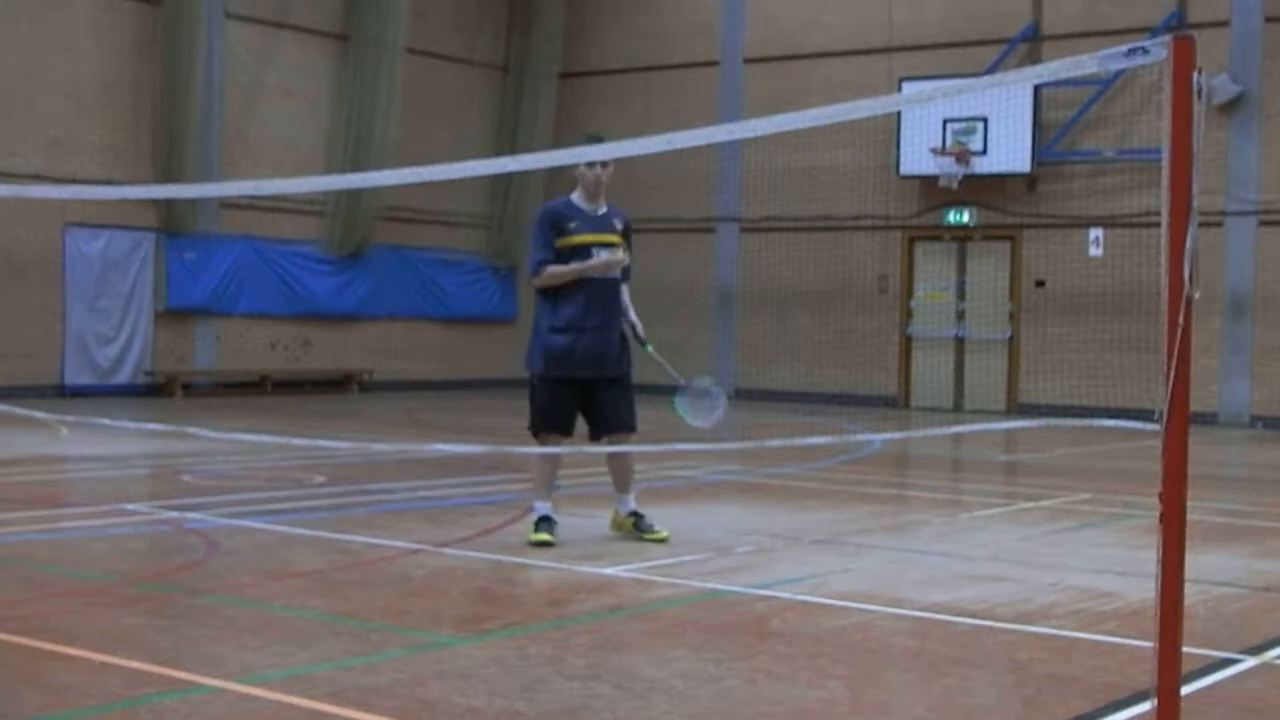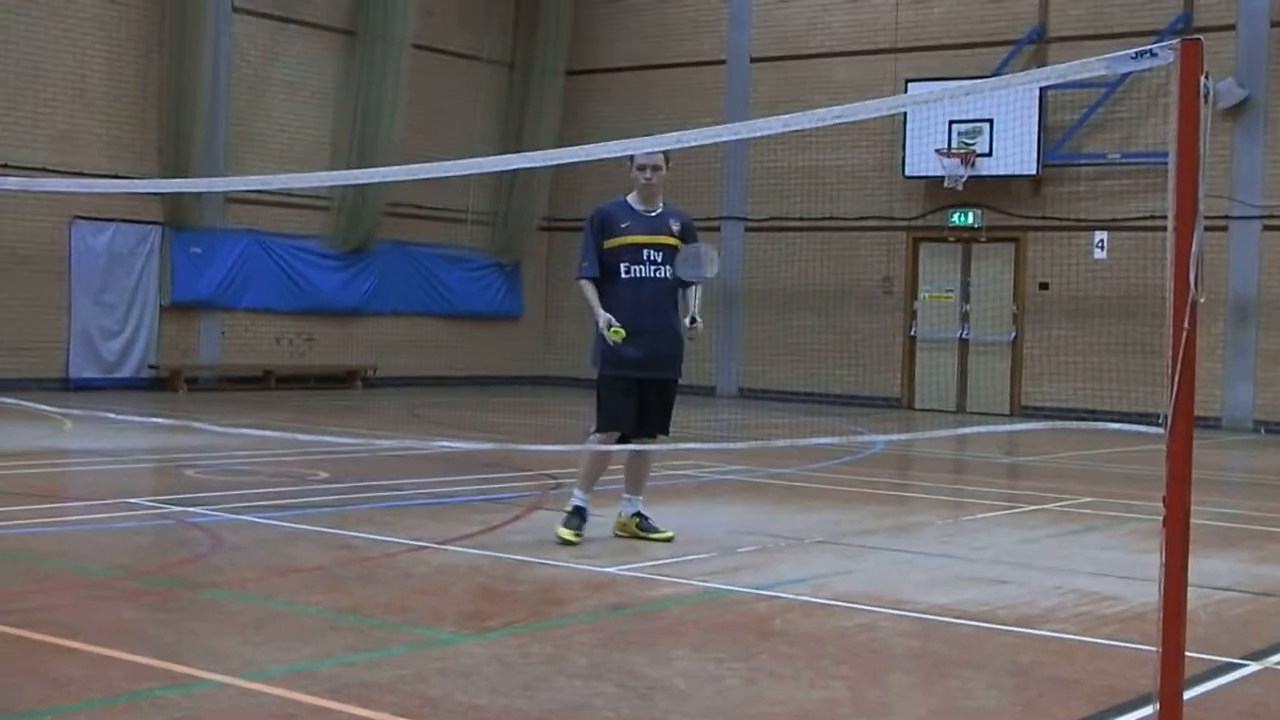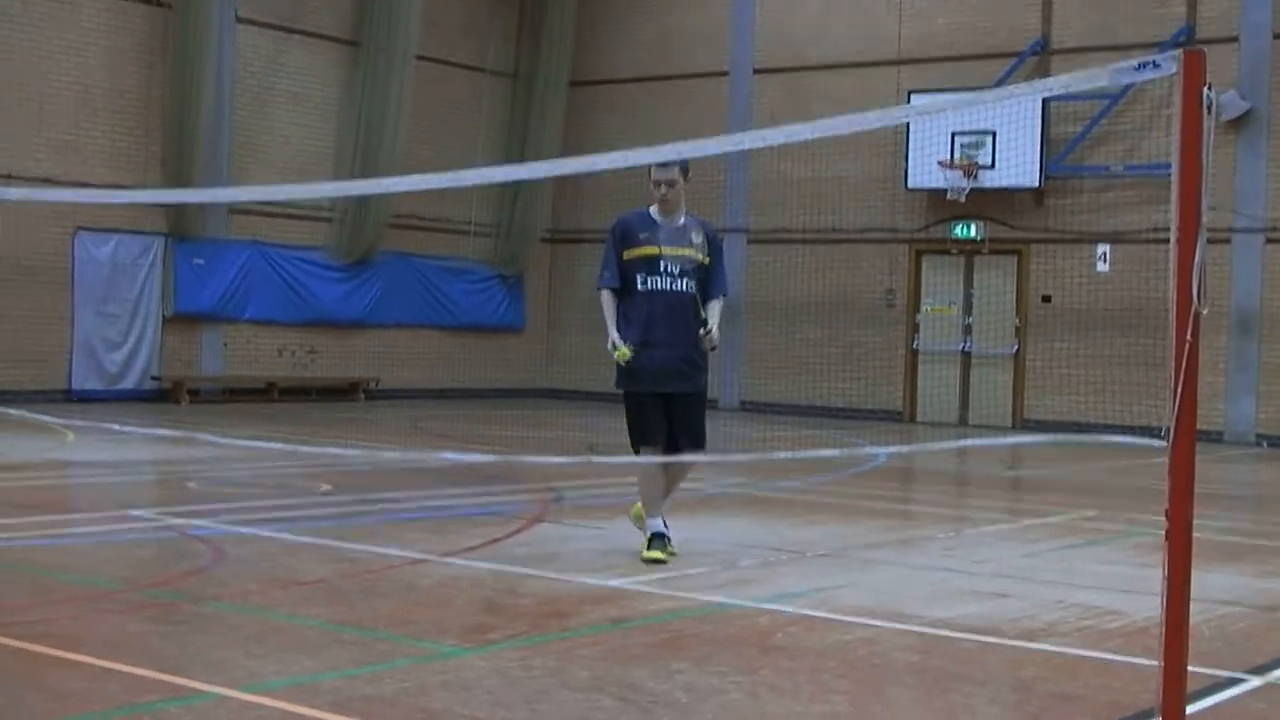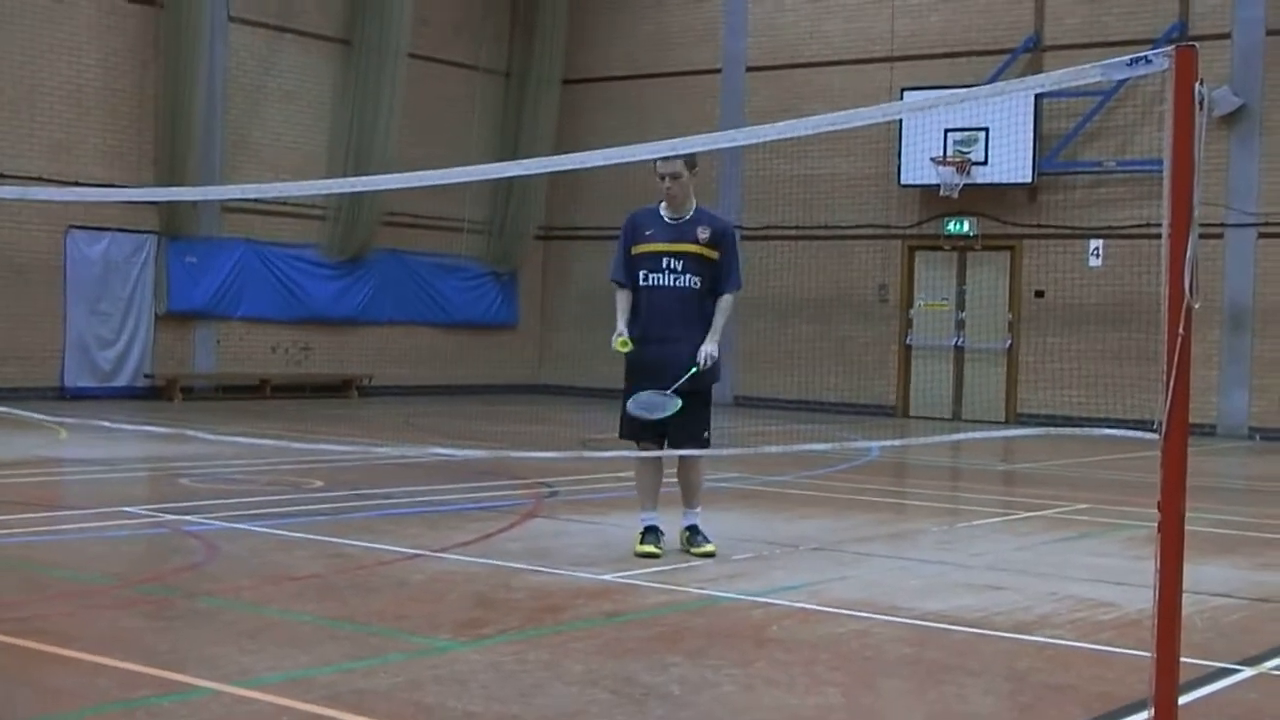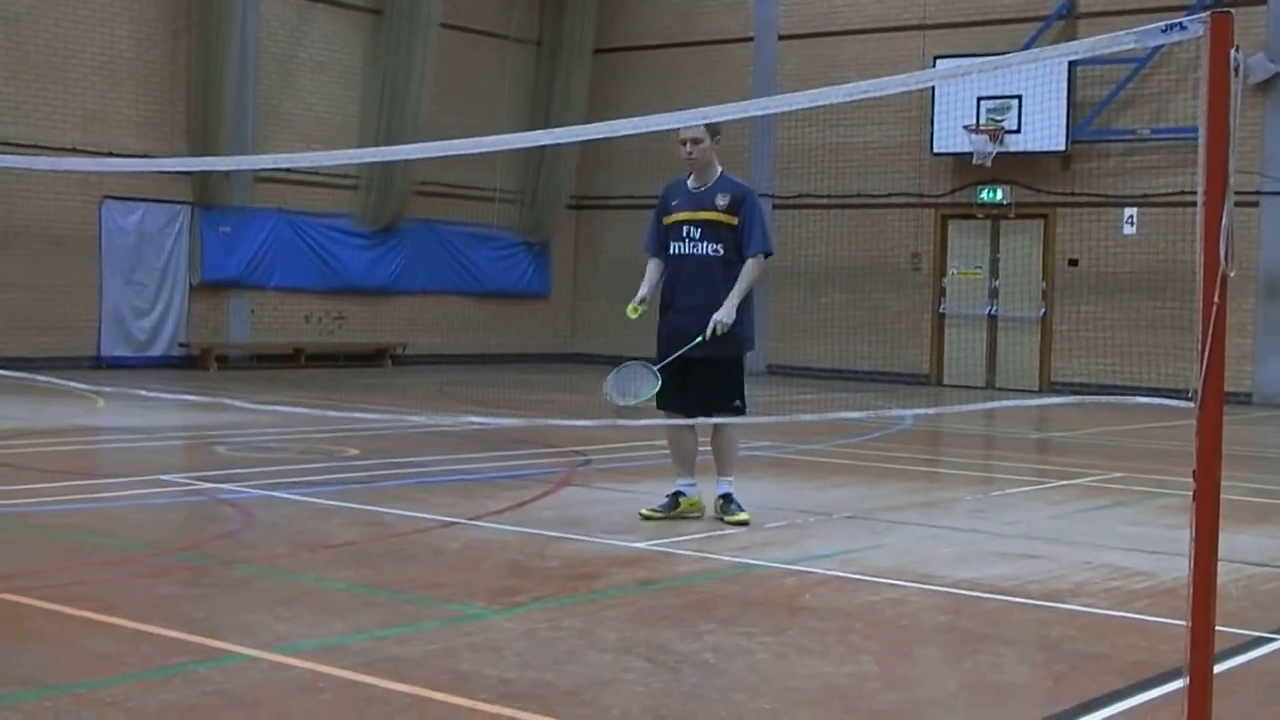
dt=0.4s
person 1, frame 1
left shoulder: (619, 222)
right shoulder: (554, 214)
right elbow: (540, 275)
left wrist: (630, 314)
right wrist: (591, 265)
left hip: (609, 349)
right hip: (560, 346)
left knee: (621, 432)
right knee: (551, 433)
left ankle: (627, 513)
right ankle: (543, 515)
person 1, frame 2
left shoulder: (680, 224)
right shoulder: (606, 216)
left elbow: (690, 281)
right elbow: (586, 276)
left wrist: (690, 315)
right wrist: (599, 313)
left hip: (663, 348)
right hip: (619, 347)
left knee: (648, 434)
right knee: (609, 429)
left ankle: (631, 513)
right ankle: (577, 506)
person 1, frame 3
left shoulder: (705, 235)
right shoulder: (626, 227)
left elbow: (714, 294)
right elbow: (608, 287)
left wrist: (712, 325)
right wrist: (612, 330)
left hip: (688, 362)
right hip: (640, 360)
left knee: (688, 450)
right knee: (651, 447)
left ankle: (650, 509)
right ankle: (654, 530)
person 1, frame 4
left shoulder: (717, 229)
right shoulder: (637, 224)
left elbow: (727, 291)
right elbow: (623, 284)
left wrist: (713, 338)
right wrist: (622, 325)
left hip: (693, 359)
right hip: (645, 357)
left knee: (692, 445)
right knee: (647, 443)
left ankle: (692, 525)
right ankle: (649, 526)
person 1, frame 5
left shoulder: (740, 195)
right shoulder: (671, 195)
left elbow: (756, 257)
right elbow: (658, 255)
left wrist: (731, 305)
right wrist: (646, 290)
left hip: (721, 325)
right hip: (675, 324)
left knee: (724, 411)
right knee: (675, 409)
left ankle: (725, 493)
right ankle: (685, 493)
